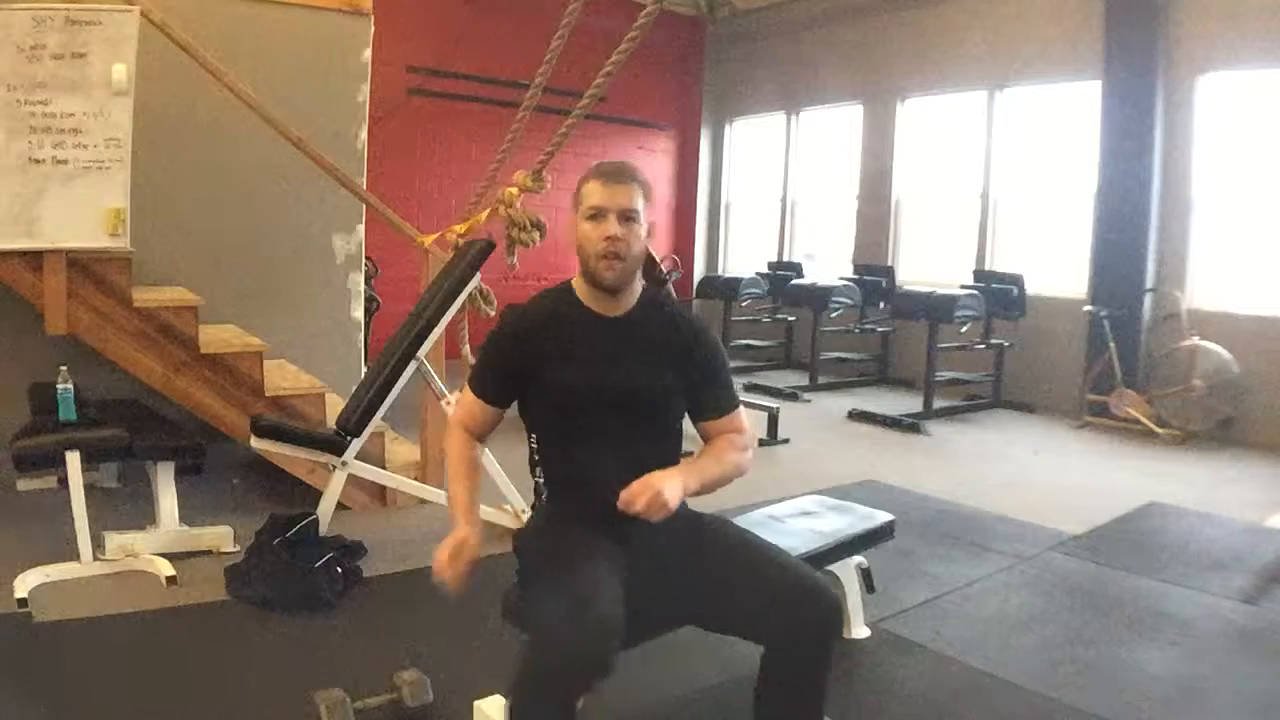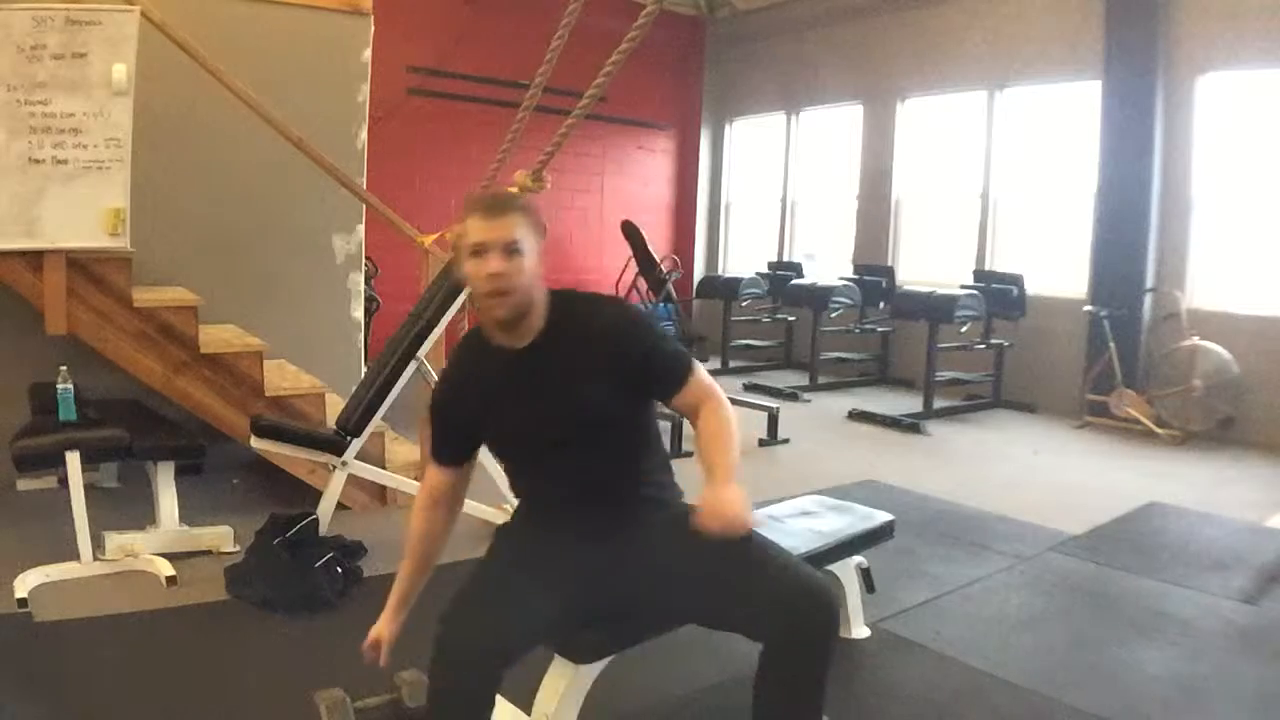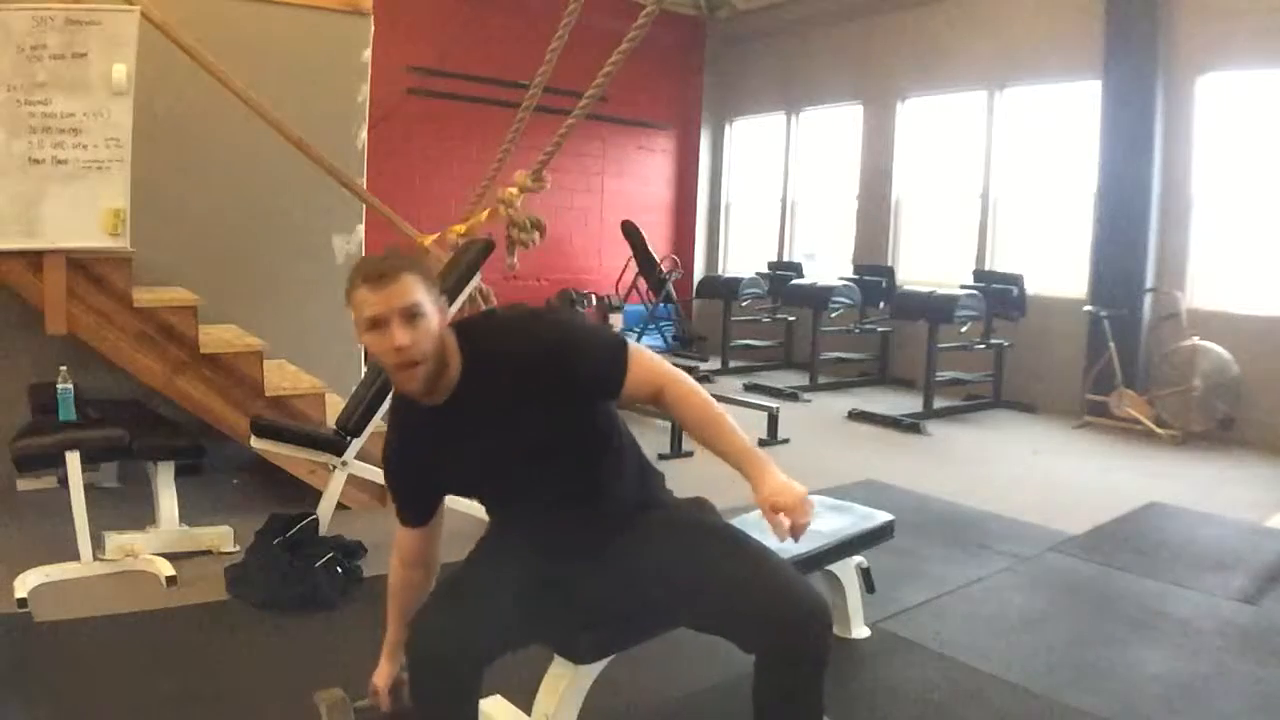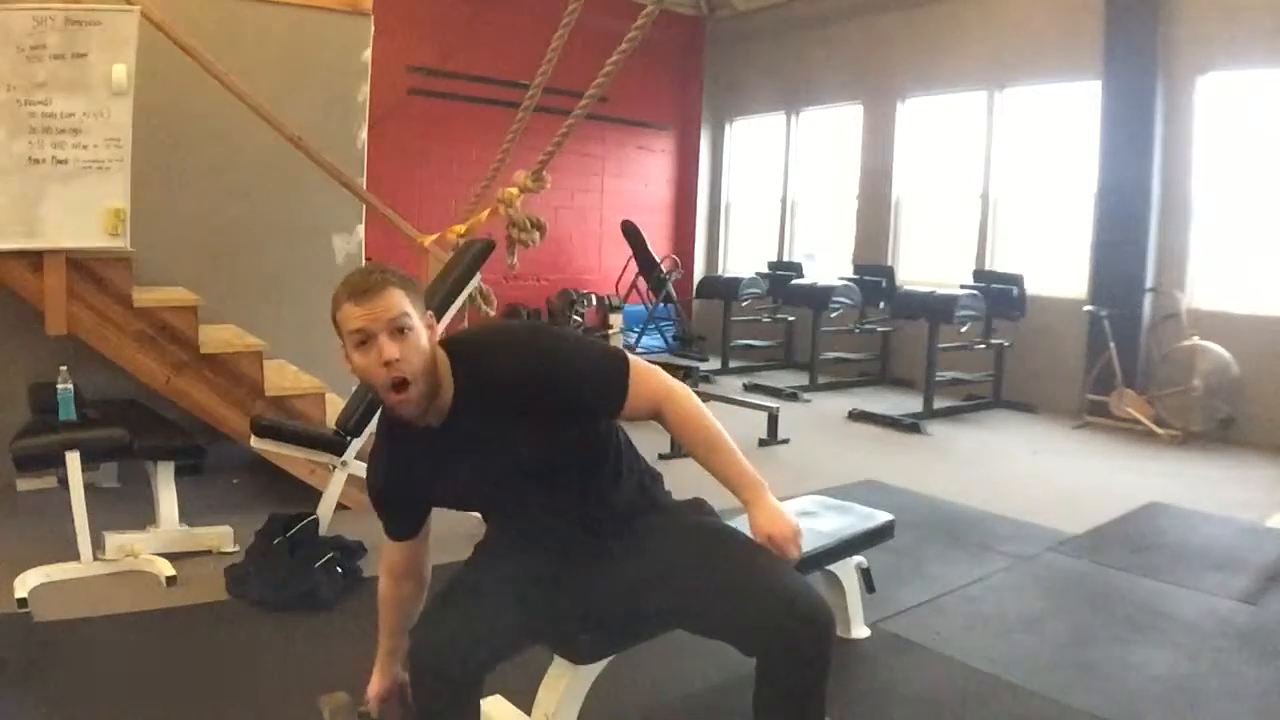
dt=0.3s
person 1, frame 1
left shoulder: (681, 333)
right shoulder: (527, 329)
left elbow: (736, 444)
right elbow: (466, 427)
left wrist: (682, 476)
right wrist: (463, 522)
left hip: (665, 526)
right hip: (570, 531)
left knee: (813, 608)
right knee: (582, 633)
person 1, frame 2
left shoulder: (613, 328)
right shoulder: (464, 379)
left elbow: (707, 401)
right elbow: (439, 496)
left wrist: (724, 482)
right wrist: (396, 607)
left hip: (652, 527)
right hip: (551, 537)
left knee: (809, 605)
right knee: (465, 642)
person 1, frame 3
left shoulder: (527, 341)
right shoulder: (408, 440)
left elbow: (663, 382)
right elbow: (414, 558)
left wrist: (761, 472)
right wrist: (391, 654)
left hip: (640, 523)
right hip: (533, 551)
left knee: (799, 617)
right knee: (435, 648)
person 1, frame 4
left shoulder: (522, 359)
right shoulder: (395, 456)
left elbow: (664, 396)
right elbow: (403, 572)
left wrist: (757, 497)
right wrist: (387, 664)
left hip: (639, 527)
right hip: (530, 556)
left knee: (802, 622)
right knee: (436, 655)
